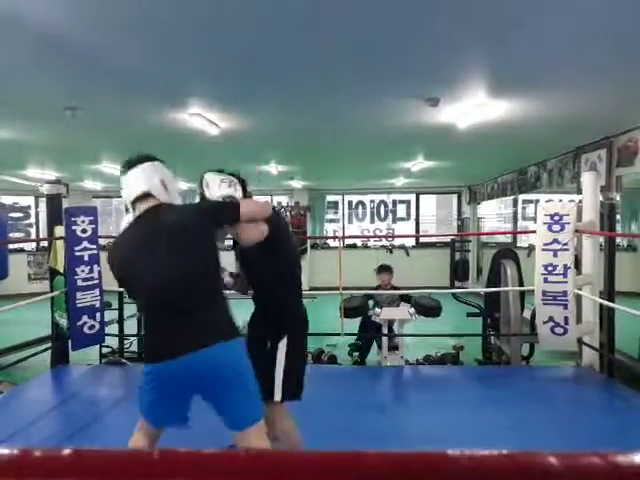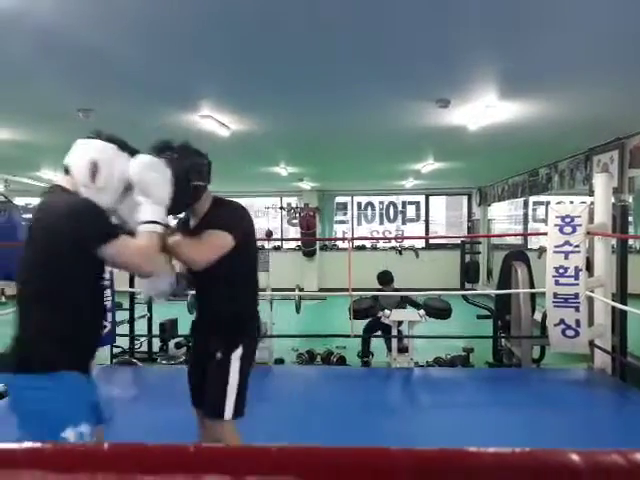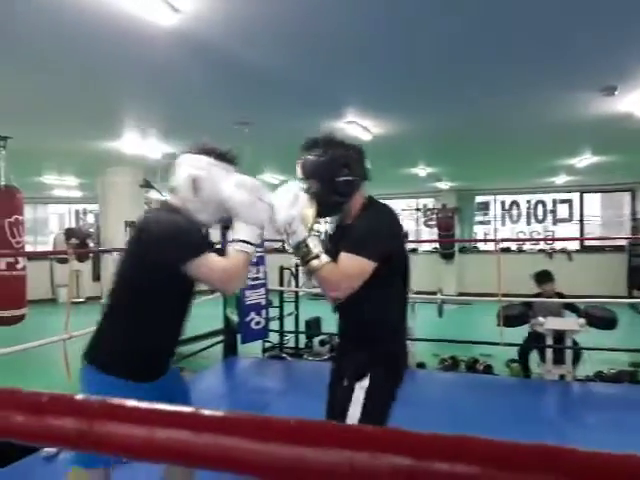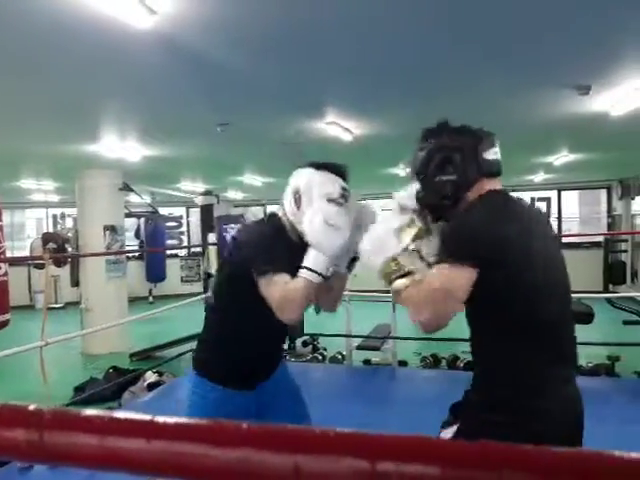
dt=1s
person 1, frame 1
left shoulder: (120, 250)
right shoulder: (197, 215)
right elbow: (263, 209)
left hip: (162, 359)
right hip: (219, 348)
left knee: (146, 434)
right knee: (253, 440)
person 1, frame 2
left shoulder: (57, 209)
right shoulder: (77, 211)
right elbow: (145, 262)
right wrist: (153, 203)
left hip: (58, 365)
right hip: (47, 373)
left knee: (93, 446)
person 1, frame 3
left shoulder: (183, 227)
right shoulder: (166, 228)
left elbow: (221, 274)
right elbow: (230, 280)
left wrist: (247, 223)
right wrist: (248, 223)
left hip: (154, 368)
right hip: (116, 374)
person 1, frame 4
left shoulder: (303, 244)
right shoulder: (257, 238)
left elbow: (327, 302)
right elbow: (289, 310)
left wrist: (347, 252)
right wrist: (322, 251)
left hip: (268, 373)
right hip: (221, 379)
person 2, frame 1
left shoulder: (266, 217)
right shoulder: (243, 233)
left wrist: (224, 203)
right wrist: (226, 279)
left hip: (285, 322)
right hip: (264, 318)
left knee: (273, 404)
person 2, frame 2
left shoulder: (231, 214)
right shoulder: (185, 225)
left elbow: (200, 258)
left hip: (236, 330)
right hip: (205, 328)
left knee: (218, 423)
right knee: (205, 416)
person 2, frame 3
left shoulder: (377, 221)
right shoulder: (348, 222)
left elbow: (338, 286)
right elbow: (327, 271)
left wrist: (302, 236)
right wrist: (298, 232)
left hip: (375, 354)
right hip: (354, 347)
person 2, frame 4
left shoulder: (473, 220)
right shoulder: (529, 218)
left elbow: (430, 312)
left wrist: (394, 262)
right wrist: (431, 245)
left hip: (505, 413)
